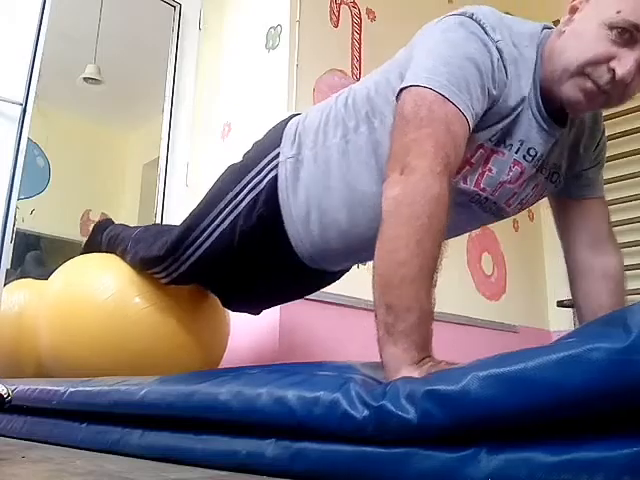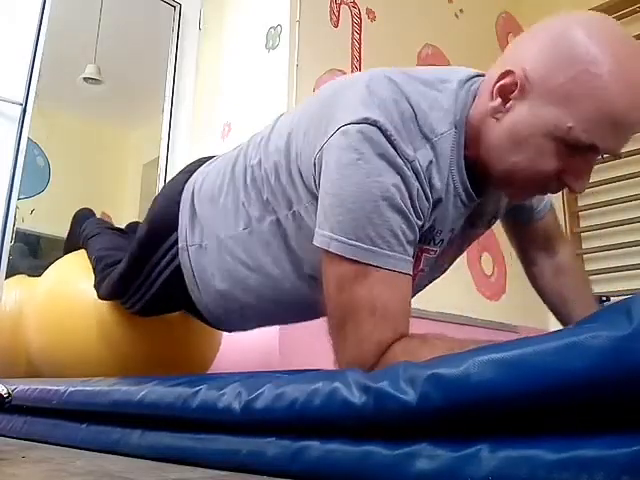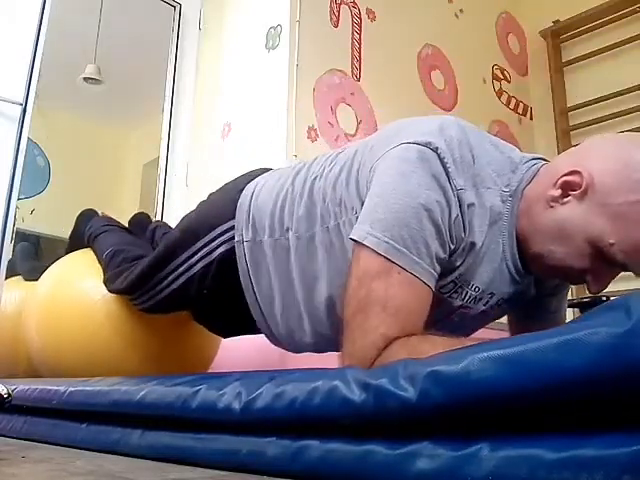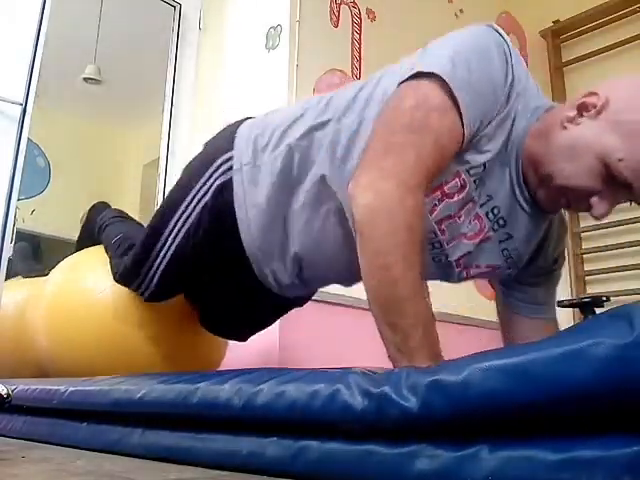
dt=1s
person 1, frame 1
left shoulder: (585, 130)
left elbow: (595, 255)
right elbow: (413, 181)
right wrist: (408, 360)
right hip: (288, 183)
left knee: (235, 293)
right knee: (173, 263)
left ankle: (128, 239)
right ankle: (112, 238)
person 1, frame 2
left shoulder: (511, 141)
right shoulder: (380, 136)
left elbow: (546, 251)
right elbow: (368, 360)
right hip: (198, 227)
left knee: (200, 314)
right knee: (124, 290)
left ankle: (129, 236)
right ankle: (92, 232)
person 1, frame 3
left shoulder: (546, 252)
right shoulder: (436, 169)
right elbow: (368, 359)
right hip: (245, 232)
left knee: (206, 321)
right knee: (137, 281)
left ankle: (149, 234)
right ankle: (99, 231)
person 1, frame 4
left shoulder: (541, 240)
right shoulder: (489, 63)
right elbow: (380, 191)
right hip: (251, 177)
left knee: (219, 322)
right knee: (146, 279)
right ankle: (106, 224)
